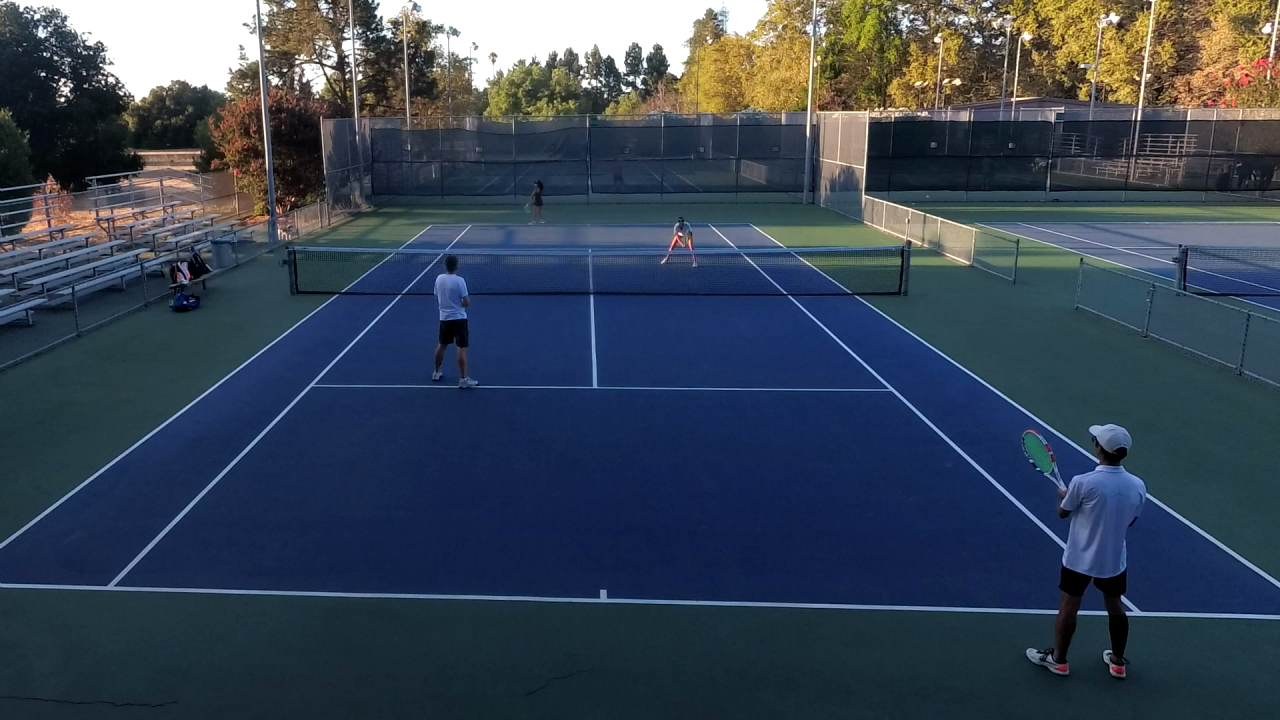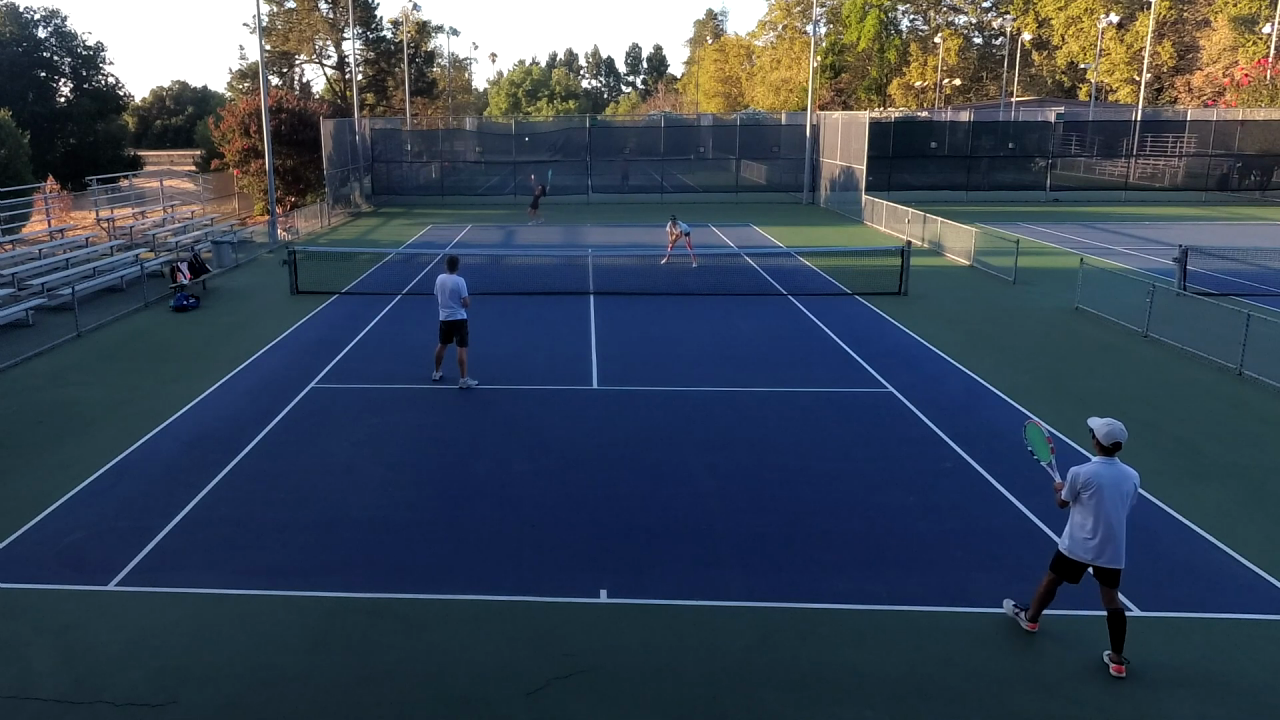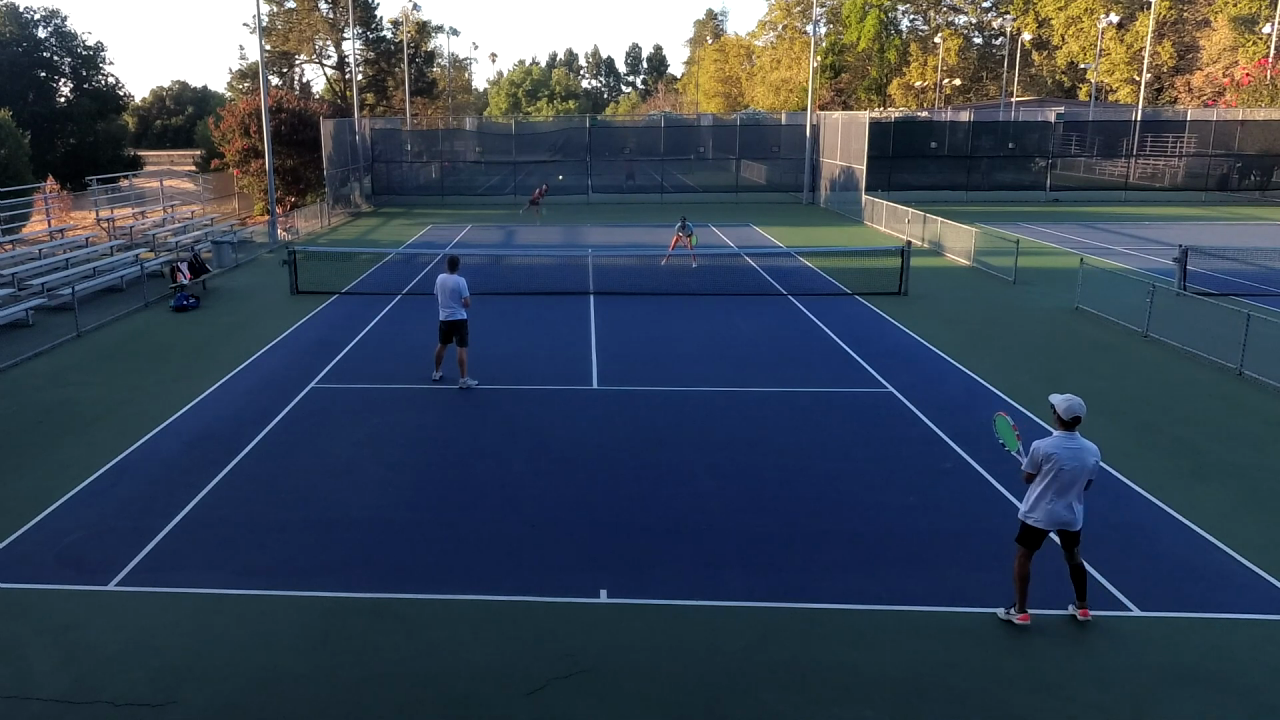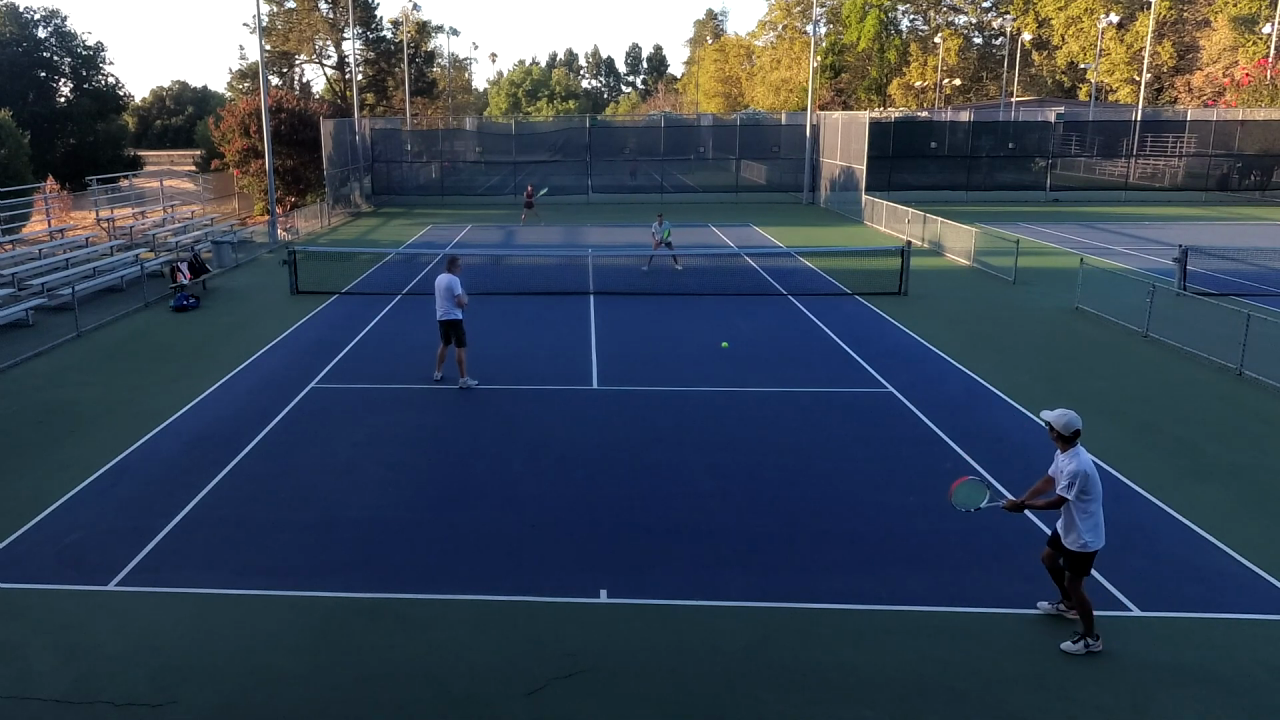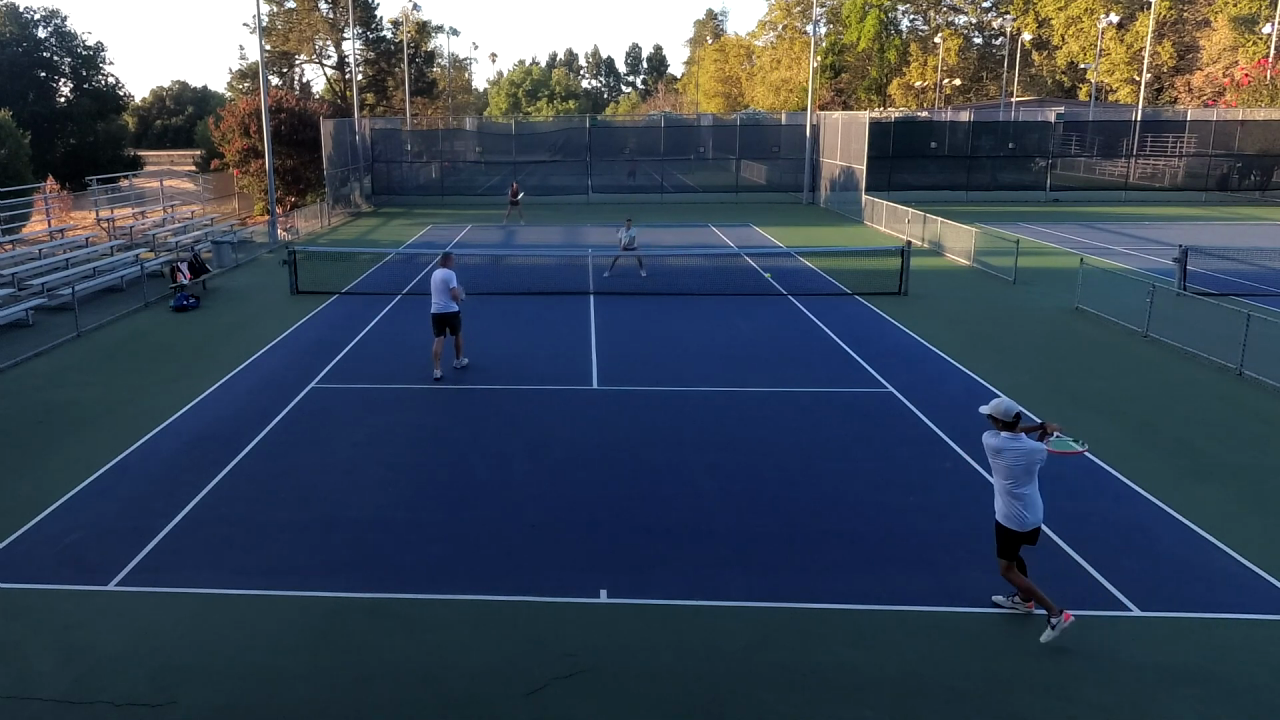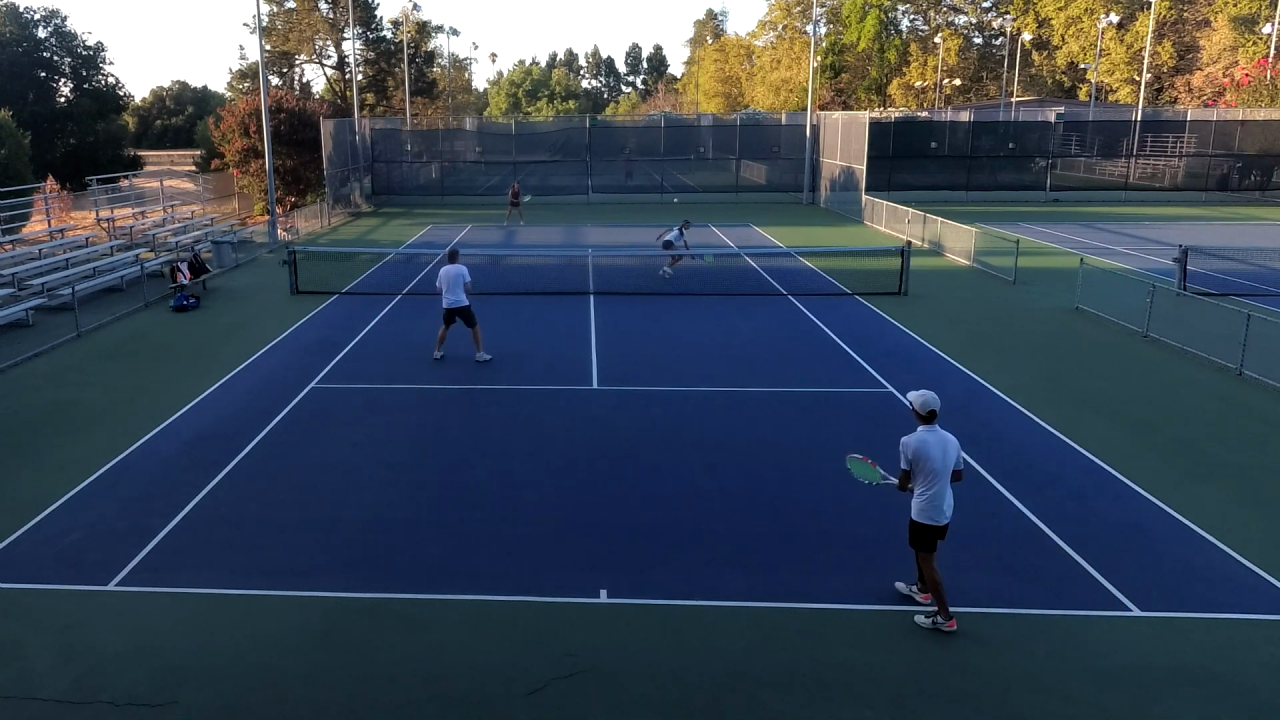
dt=0.7s
person 1, frame 1
left shoulder: (1083, 483)
right shoulder: (1138, 486)
left elbow: (1063, 512)
right elbow: (1130, 521)
left wrist: (1064, 497)
left hip: (1081, 557)
right hip: (1115, 559)
left knee: (1069, 606)
right knee: (1115, 606)
left ankle: (1059, 659)
right ankle: (1118, 662)
person 1, frame 2
left shoulder: (1080, 473)
right shoulder: (1132, 477)
left elbow: (1063, 503)
left wrist: (1060, 489)
left hip: (1078, 546)
right hip: (1113, 549)
left knee: (1051, 582)
right knee: (1112, 599)
left ankle: (1030, 618)
right ankle: (1117, 659)
person 1, frame 3
left shoulder: (1041, 447)
right shoulder: (1092, 451)
left elbow: (1029, 478)
right elbow: (1086, 484)
left wrist: (1034, 474)
left hip: (1039, 514)
right hip: (1071, 516)
left knee: (1023, 557)
right knee: (1072, 556)
left ankle: (1020, 611)
right ankle: (1082, 608)
person 1, frame 4
left shoulder: (1076, 467)
right shoulder: (1065, 454)
left elbow: (1056, 502)
right elbow: (1048, 481)
left wrist: (1021, 505)
right wrist: (1023, 500)
left hip: (1082, 536)
right hip: (1069, 527)
left knee: (1073, 585)
right knee: (1048, 558)
left ankle: (1090, 637)
right ankle: (1068, 605)
person 1, frame 5
left shoulder: (991, 441)
right shoulder: (1038, 449)
left wrist: (1040, 427)
left hip: (1010, 518)
right hip: (1033, 516)
left knee: (1009, 571)
right knee: (1012, 554)
left ankle: (1056, 614)
right ankle: (1023, 599)
person 1, frame 6
left shoulder: (909, 442)
right shoulder: (951, 440)
left elbow: (903, 481)
right elbow: (957, 476)
left wrist: (907, 485)
left hip: (924, 511)
right hip: (944, 509)
left knee: (927, 561)
right knee: (925, 549)
left ankle: (945, 617)
right ankle: (923, 589)
